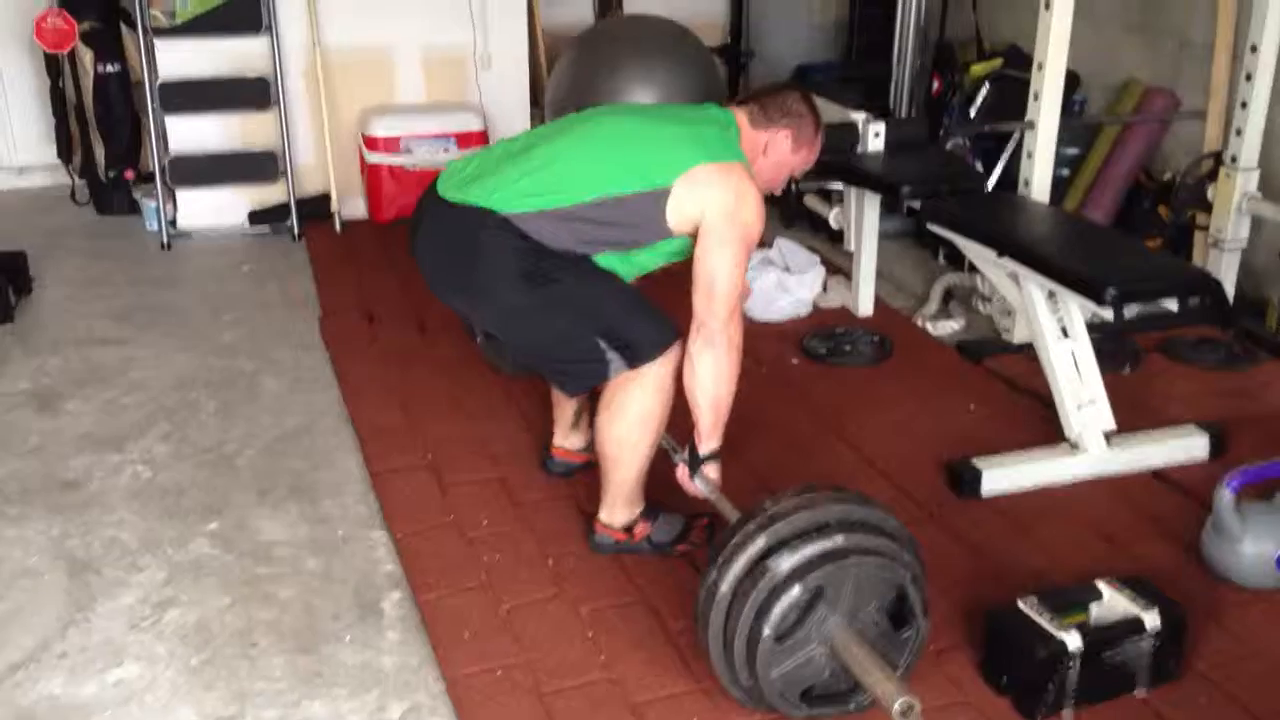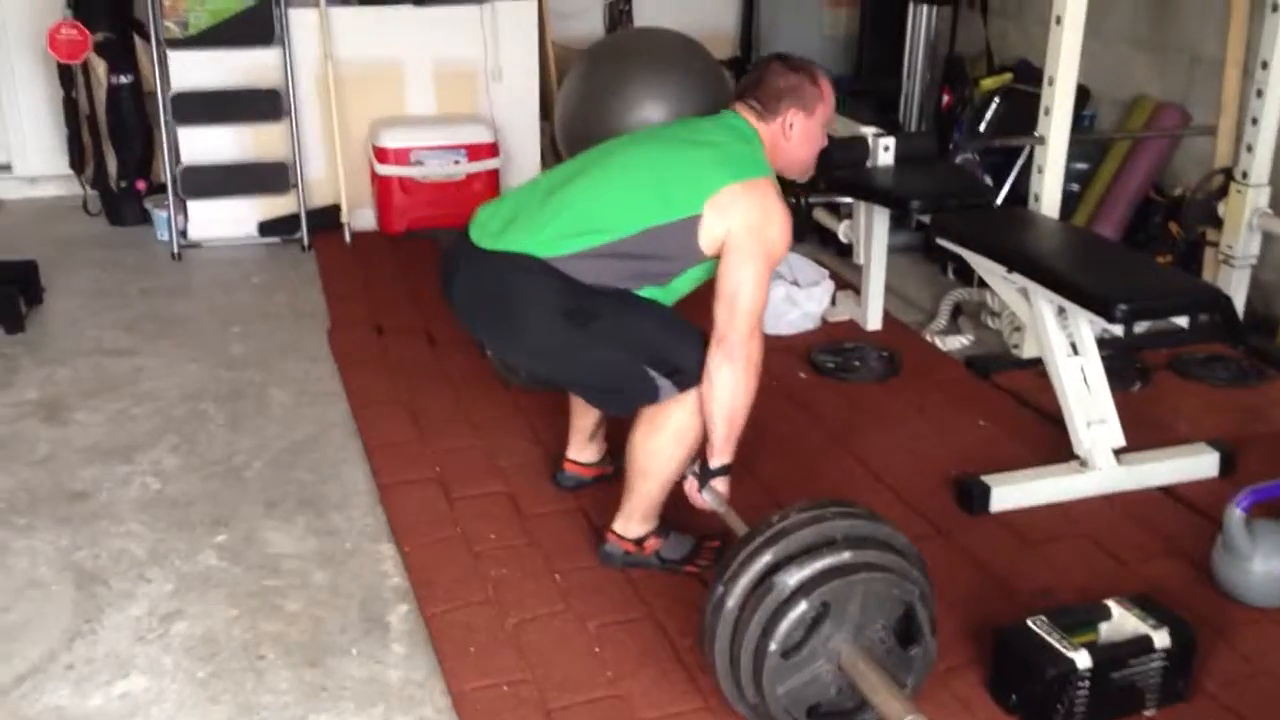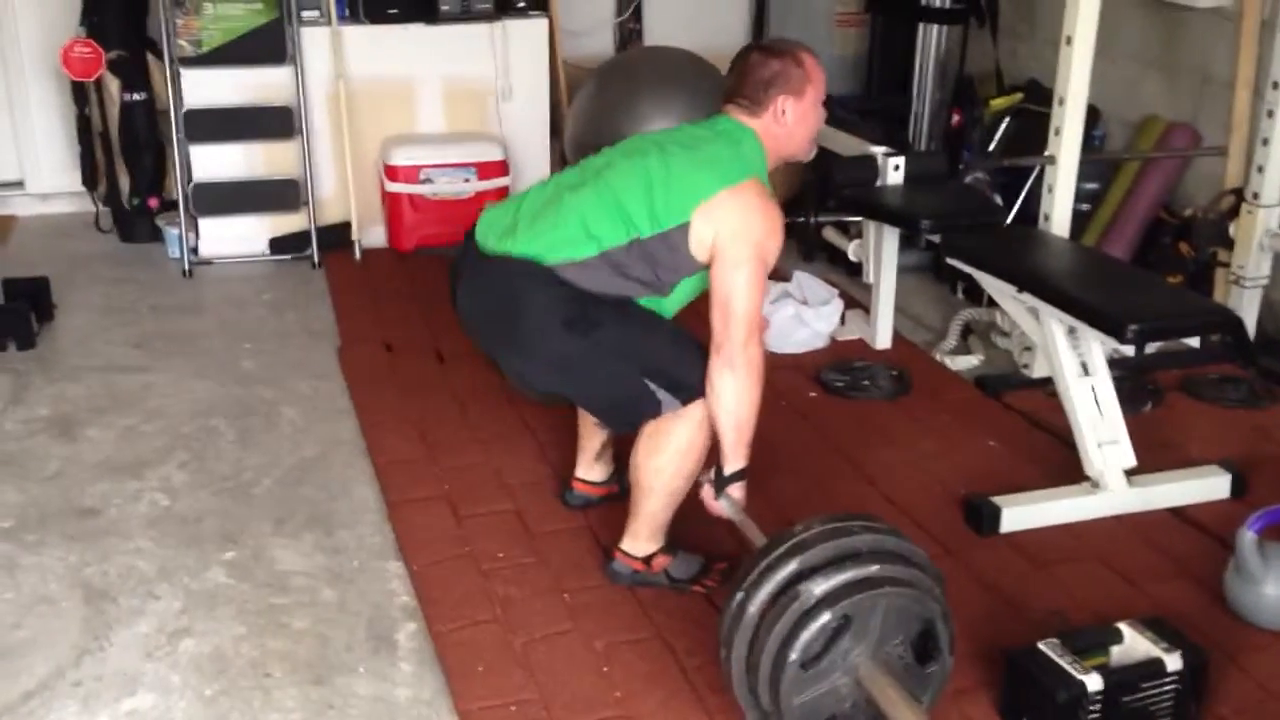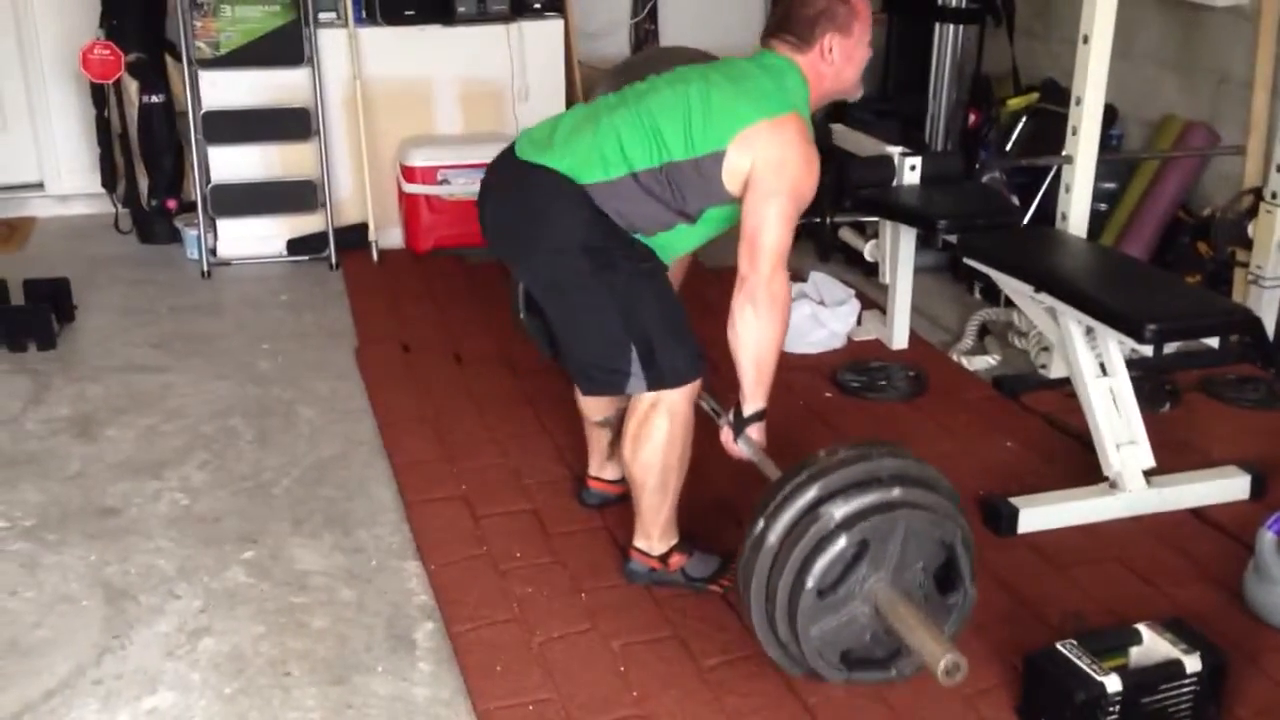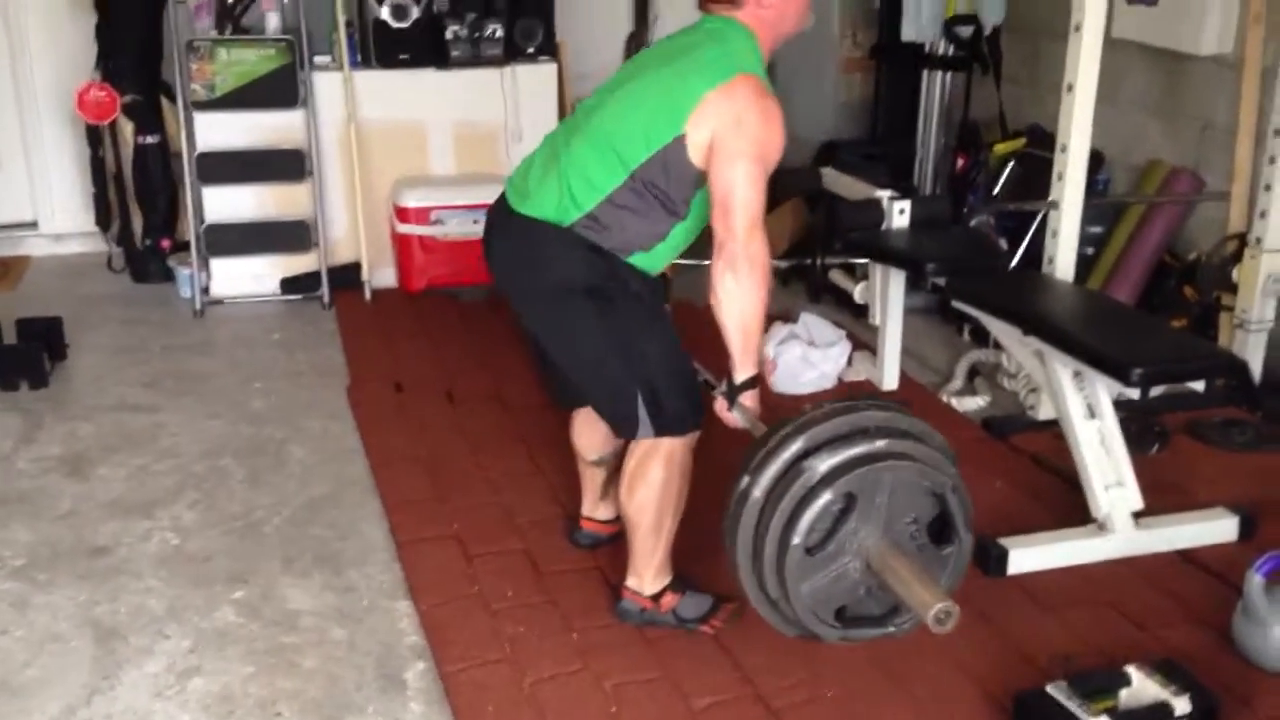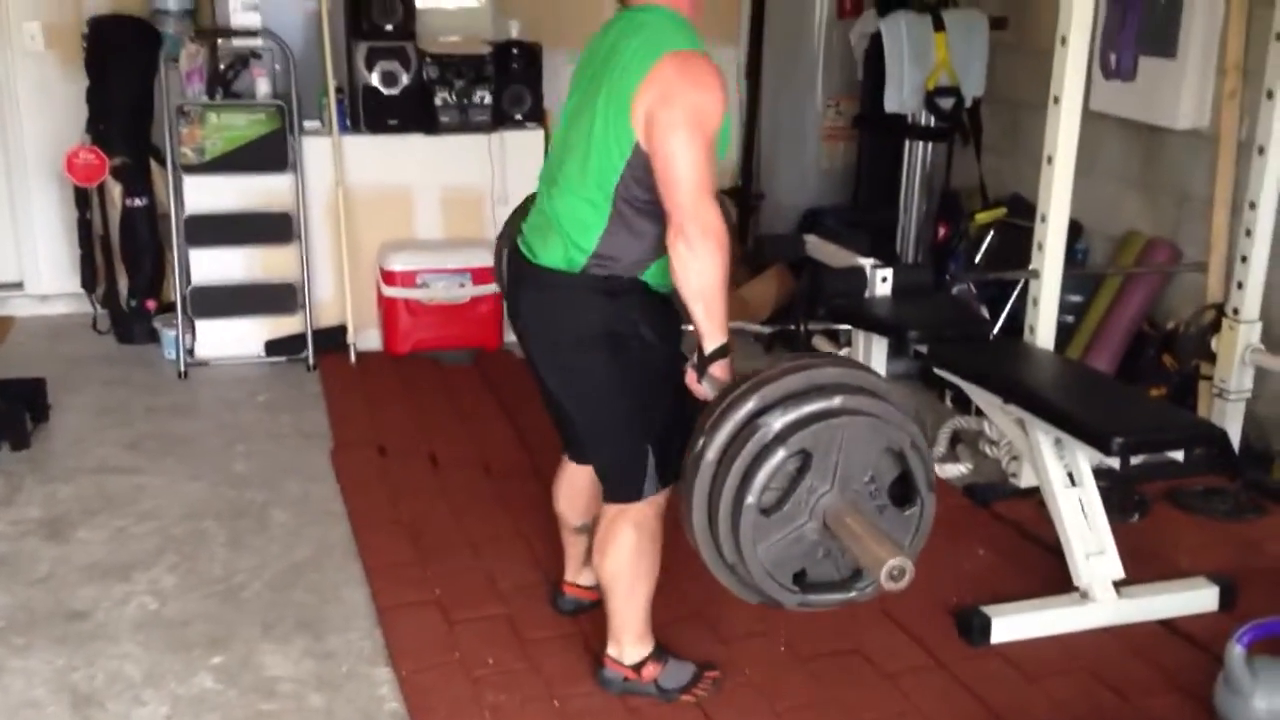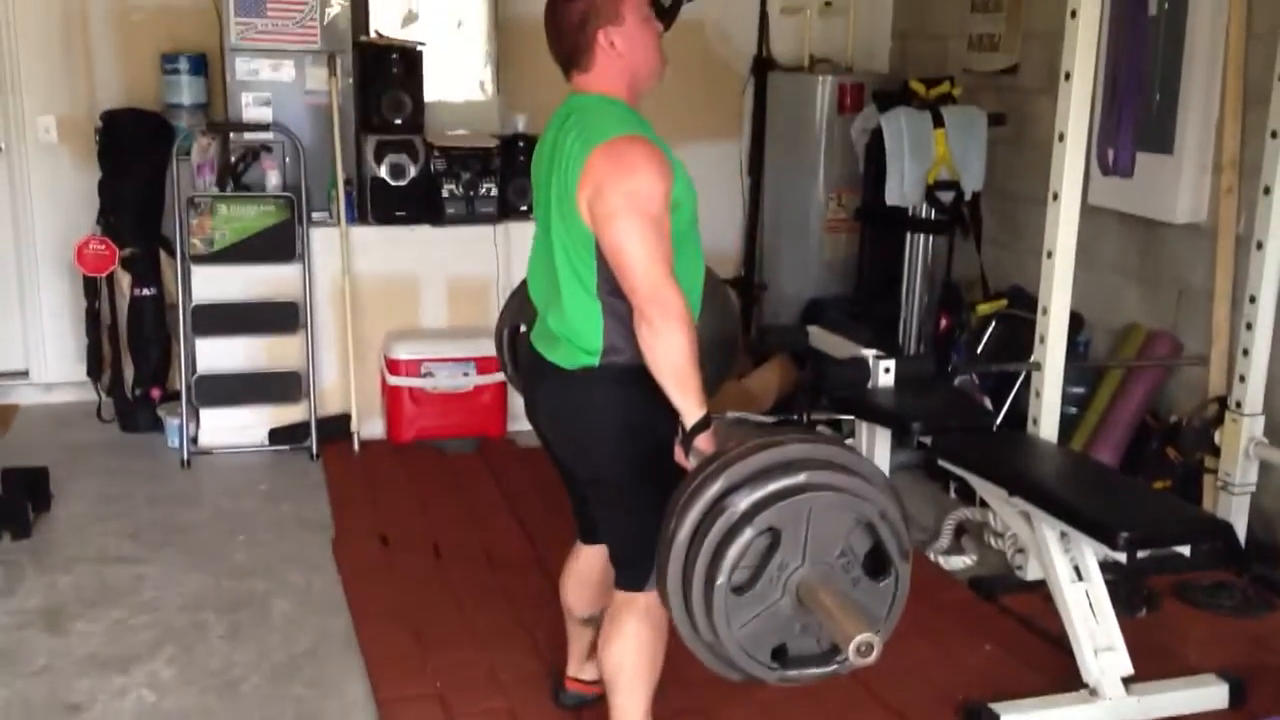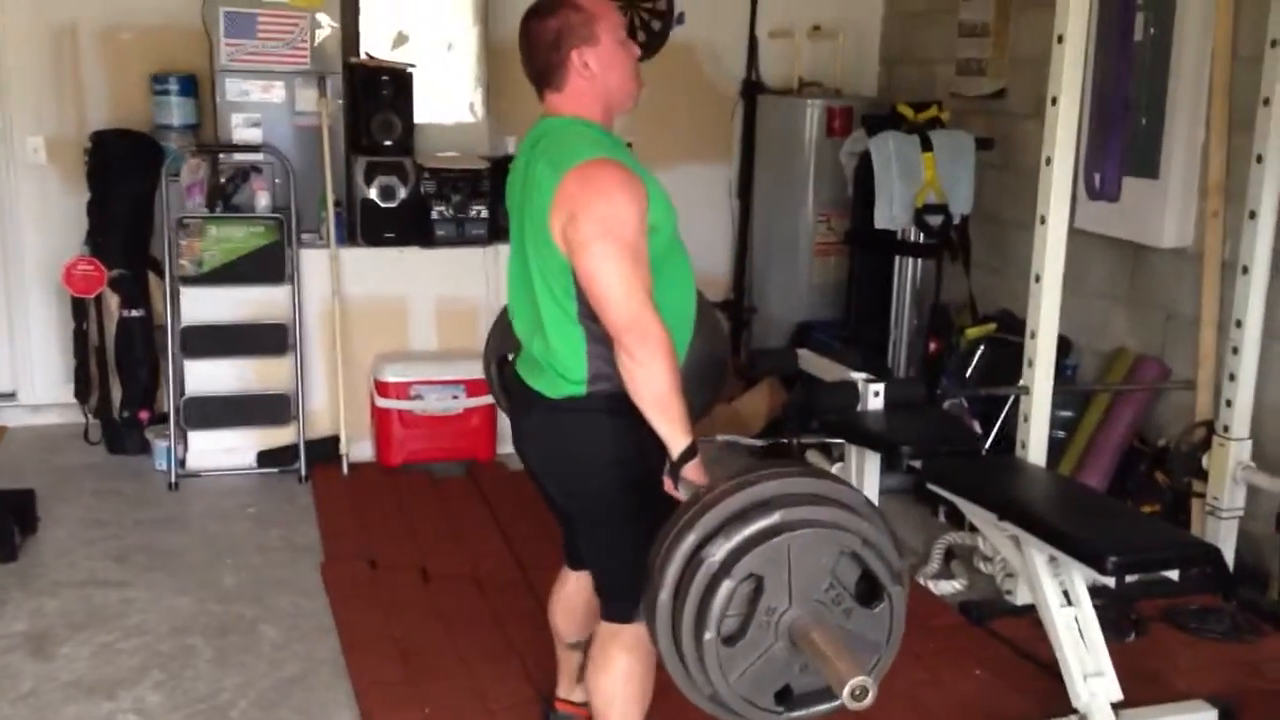
dt=0.5s
person 1, frame 1
left shoulder: (684, 125)
right shoulder: (732, 189)
right elbow: (715, 330)
right wrist: (707, 451)
left hip: (448, 211)
right hip: (481, 245)
left knee: (583, 315)
right knee: (648, 351)
left ankle: (571, 443)
right ankle: (622, 522)
person 1, frame 2
left shoulder: (700, 137)
right shoulder: (759, 205)
right elbow: (734, 344)
right wrist: (718, 463)
left hip: (480, 256)
right hip: (517, 290)
left knee: (619, 332)
right knee: (691, 376)
left ankle: (583, 458)
right ankle: (633, 535)
person 1, frame 3
left shoulder: (696, 142)
right shoulder: (749, 208)
right elbow: (735, 353)
left wrist: (646, 354)
right wrist: (733, 470)
left hip: (488, 263)
right hip: (521, 297)
left knee: (628, 351)
right knee: (694, 392)
left ankle: (592, 476)
right ankle: (641, 553)
person 1, frame 4
left shoulder: (739, 80)
right shoulder: (787, 139)
right elbow: (760, 285)
left wrist: (656, 310)
right wrist: (752, 413)
left hip: (519, 181)
right hip: (557, 210)
left knee: (611, 341)
right knee: (667, 378)
left ankle: (604, 475)
right ankle: (657, 551)
person 1, frame 5
right shoulder: (747, 101)
right elbow: (739, 248)
left wrist: (644, 302)
right wrist: (745, 377)
left hip: (523, 228)
right hip: (564, 255)
left knee: (602, 382)
right knee: (668, 421)
left ankle: (598, 513)
right ankle: (649, 590)
person 1, frame 6
right shoulder: (683, 68)
right elbow: (692, 223)
right wrist: (714, 348)
left hip: (545, 279)
right hip: (599, 303)
left knee: (590, 451)
right knee: (640, 483)
left ankle: (579, 578)
right ankle: (631, 659)
person 1, frame 7
left shoulder: (567, 127)
right shoulder: (625, 153)
right elbow: (655, 303)
right wrist: (697, 422)
left hip: (559, 373)
right hip: (613, 393)
left knee: (600, 537)
right knee: (648, 579)
person 1, frame 8
left shoulder: (543, 149)
right shoulder: (598, 177)
right elbow: (634, 331)
right wrist: (684, 452)
left hip: (549, 405)
right hip: (598, 423)
left knee: (589, 566)
right knee: (637, 606)
